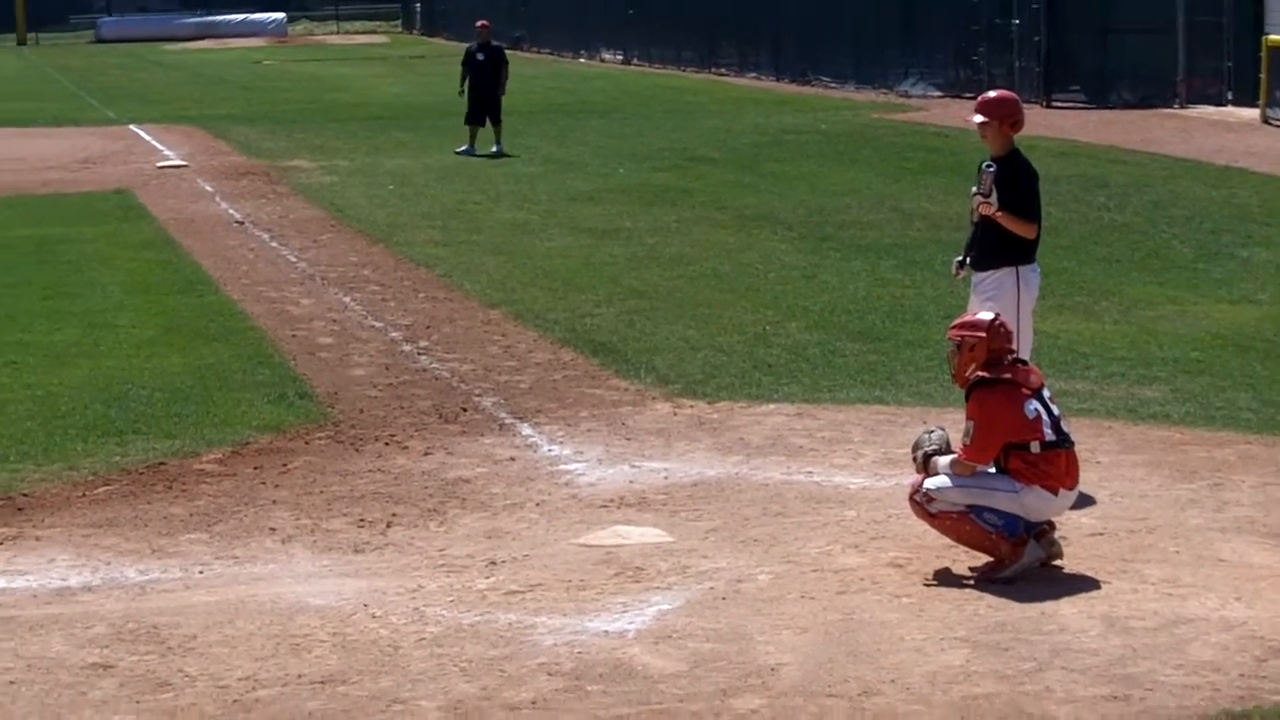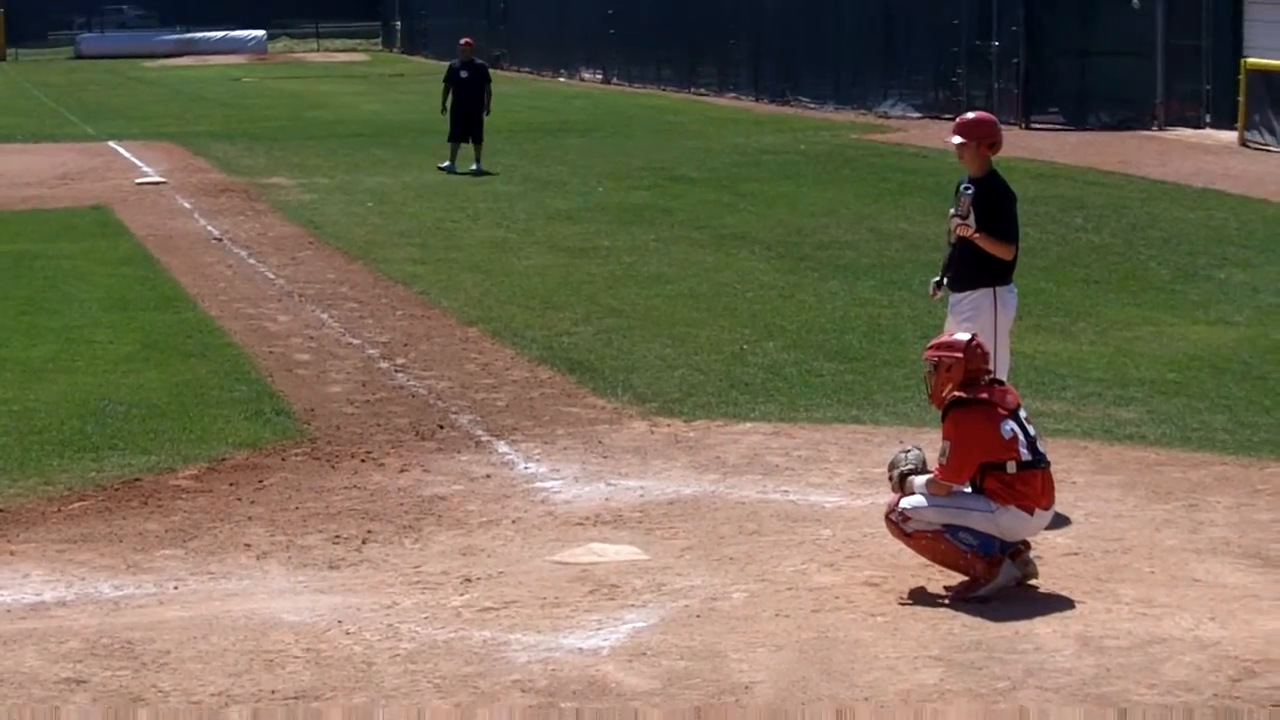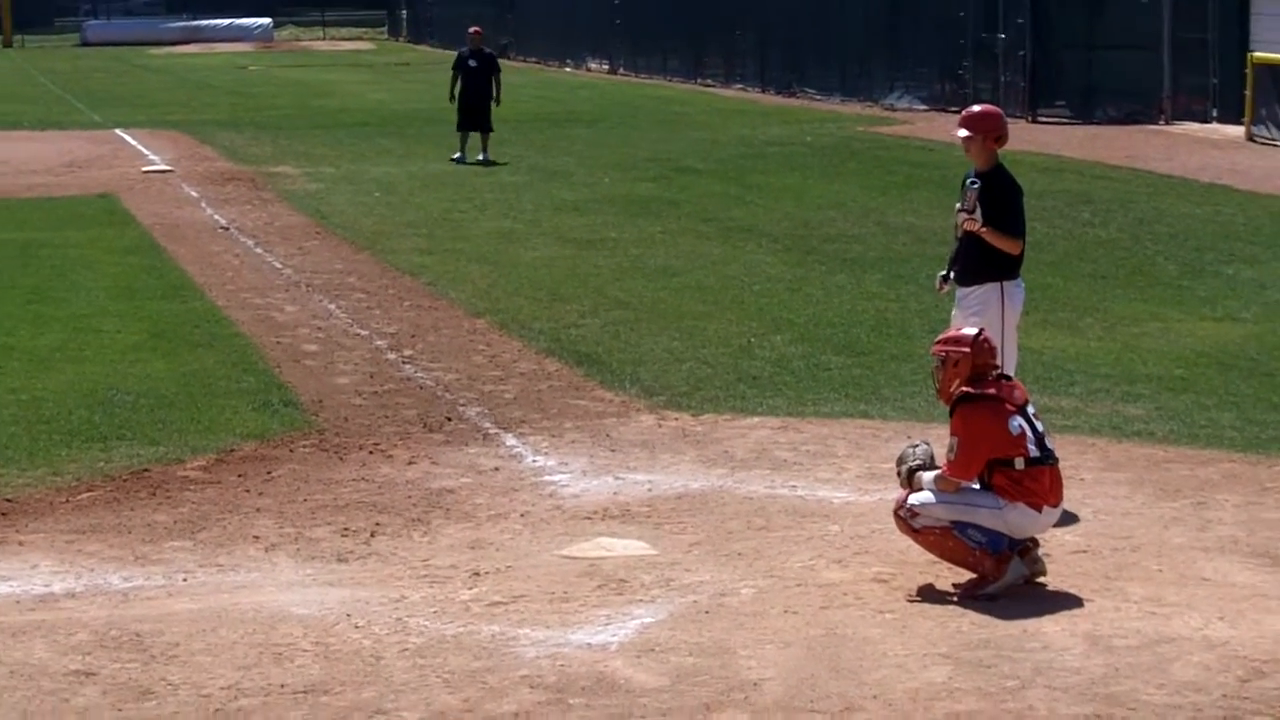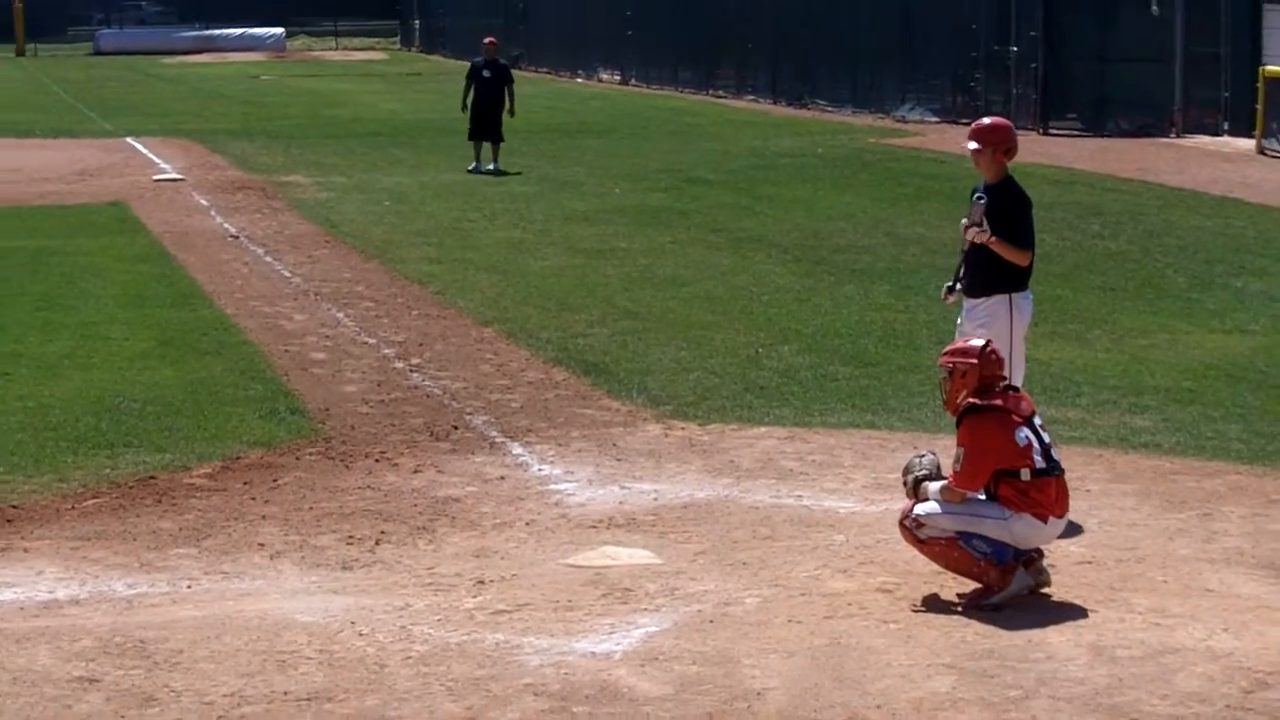
dt=0.1s
person 1, frame 1
left shoulder: (987, 393)
right shoulder: (1023, 374)
left elbow: (967, 466)
left wrist: (931, 463)
right wrist: (946, 458)
left hip: (1039, 493)
right hip: (1060, 485)
left knee: (925, 493)
right knee: (961, 474)
left ankle: (1015, 549)
right ankle: (1036, 533)
person 1, frame 2
left shoulder: (964, 412)
right shoulder: (1000, 394)
left elbow: (943, 485)
left wrist: (907, 482)
right wrist: (923, 477)
left hip: (1014, 512)
right hip: (1037, 505)
left knee: (901, 512)
right knee: (943, 495)
left ankle: (990, 568)
right ankle: (1012, 553)
person 1, frame 3
left shoulder: (972, 408)
right shoulder: (1008, 390)
left elbow: (951, 482)
left wrist: (916, 477)
right wrist: (931, 473)
left hip: (1023, 509)
right hip: (1045, 502)
left knee: (909, 508)
right knee: (944, 490)
left ankle: (998, 566)
right ankle: (1020, 551)
person 1, frame 4
left shoulder: (978, 419)
right shoulder: (1015, 401)
left elbow: (956, 492)
left wrist: (921, 488)
right wrist: (937, 483)
left hip: (1028, 520)
right hip: (1051, 513)
left knee: (915, 518)
right knee: (960, 503)
left ankle: (1003, 576)
right ankle: (1025, 560)
person 2, frame 1
left shoulder: (1020, 170)
right shoulder: (988, 166)
left elbow: (1031, 230)
left wrist: (996, 211)
right wrist: (967, 255)
left hip: (1011, 277)
right hip: (983, 276)
person 2, frame 2
left shoulder: (998, 192)
right shoulder: (964, 186)
left elbow: (1008, 251)
left wrist: (973, 232)
right wrist: (945, 276)
left hip: (988, 298)
right hip: (960, 296)
person 2, frame 3
left shoulder: (1004, 185)
right shoulder: (970, 179)
left elbow: (1015, 245)
left wrist: (980, 227)
right wrist: (951, 270)
left hip: (995, 293)
right hip: (966, 291)
person 2, frame 4
left shoulder: (1014, 198)
right shoulder: (979, 192)
left elbow: (1024, 257)
left wrist: (989, 239)
right wrist: (960, 282)
left hip: (1003, 305)
right hip: (973, 302)
